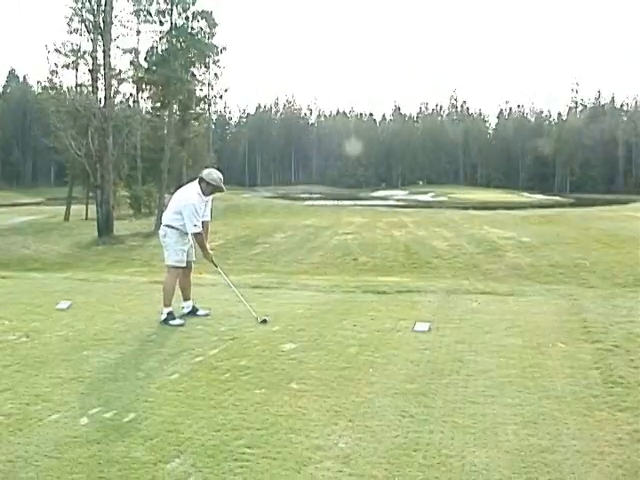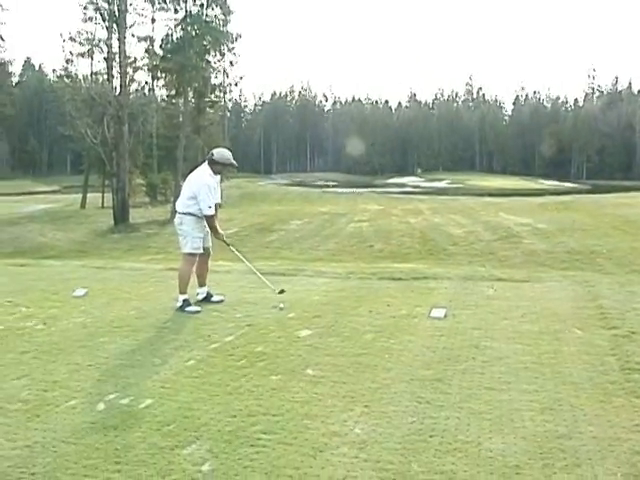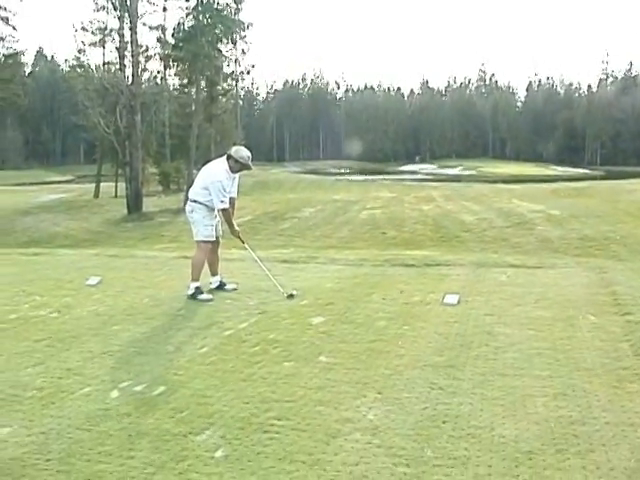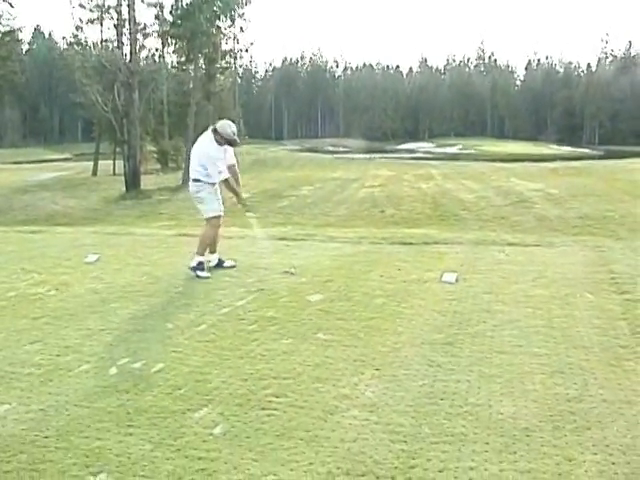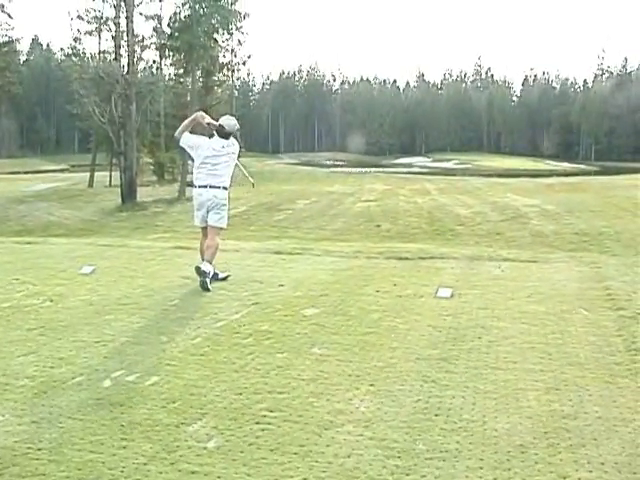
dt=1s
person 1, frame 1
left shoulder: (205, 193)
right shoulder: (191, 198)
left elbow: (205, 219)
right elbow: (196, 229)
left wrist: (206, 244)
right wrist: (205, 251)
left hip: (184, 232)
right hip: (172, 232)
left knee: (187, 269)
right knee: (174, 272)
left ankle: (188, 307)
right ankle: (166, 313)
person 1, frame 2
left shoulder: (214, 175)
right shoulder: (204, 180)
left elbow: (214, 203)
right elbow: (208, 212)
left wrist: (216, 226)
right wrist: (216, 231)
left hip: (198, 219)
right hip: (188, 220)
left knee: (205, 255)
right knee: (190, 259)
left ankle: (203, 293)
right ankle: (182, 300)
person 1, frame 3
left shoulder: (232, 169)
right shoulder: (218, 175)
left elbow: (231, 198)
right elbow: (223, 206)
left wrist: (232, 221)
right wrist: (232, 227)
left hip: (210, 208)
right hip: (199, 208)
left knee: (214, 244)
right knee: (204, 247)
left ankle: (216, 281)
right ankle: (194, 288)
person 1, frame 4
left shoulder: (222, 142)
right shoulder: (209, 149)
left elbow: (231, 165)
right elbow: (224, 178)
left wrist: (238, 188)
right wrist: (238, 196)
left hip: (209, 185)
right hip: (202, 186)
left knee: (215, 223)
right knee: (214, 223)
left ankle: (213, 259)
right ankle: (197, 262)
person 1, frame 5
left shoulder: (202, 143)
right shoulder: (234, 146)
left elbow: (179, 135)
right elbow: (225, 134)
left wrist: (195, 118)
right wrist: (211, 122)
left hip: (200, 192)
right hip: (219, 194)
left knee: (205, 233)
right knee: (214, 235)
left ankle: (209, 271)
right ankle: (206, 267)
